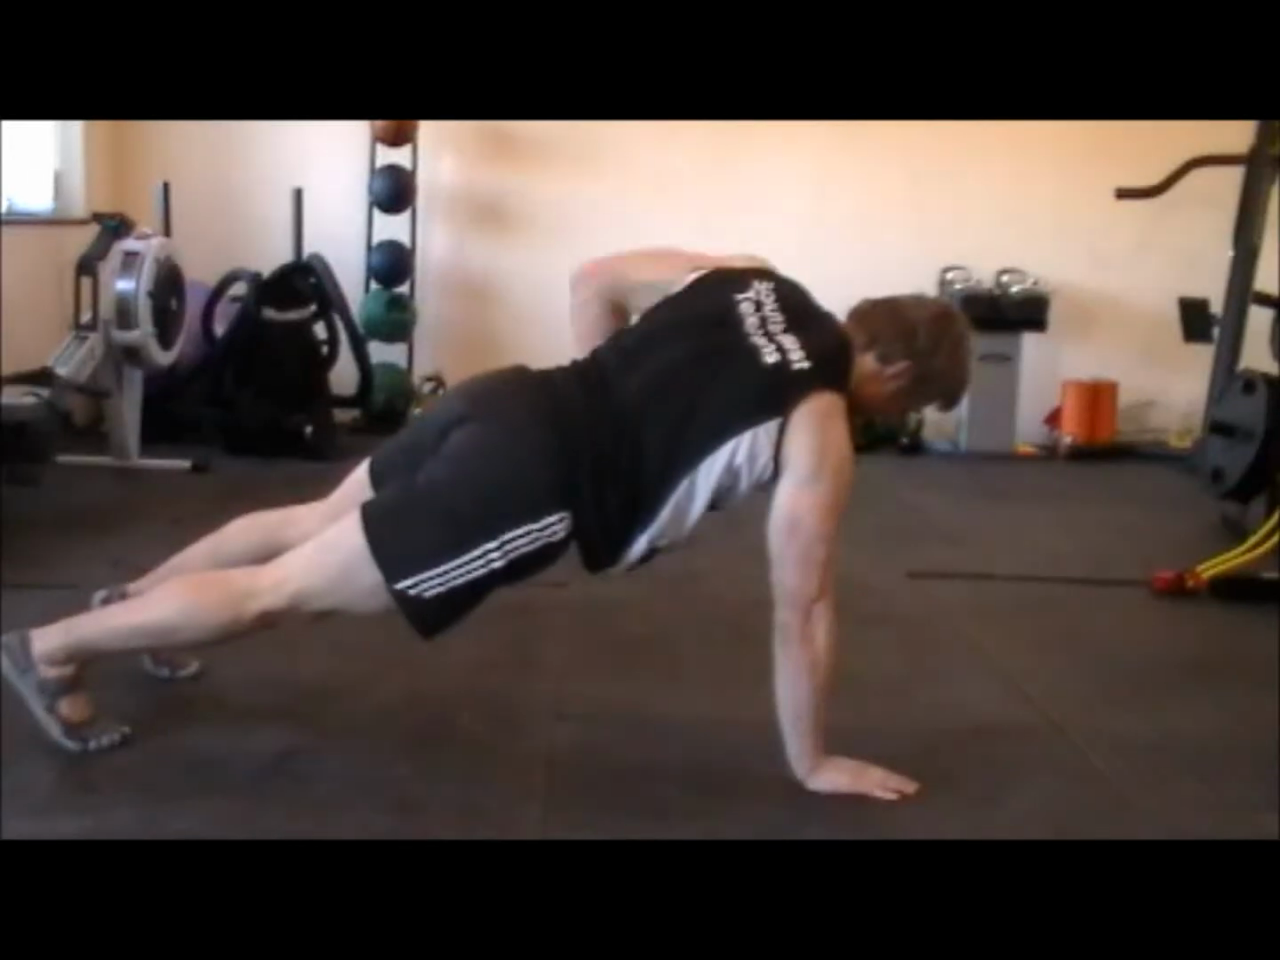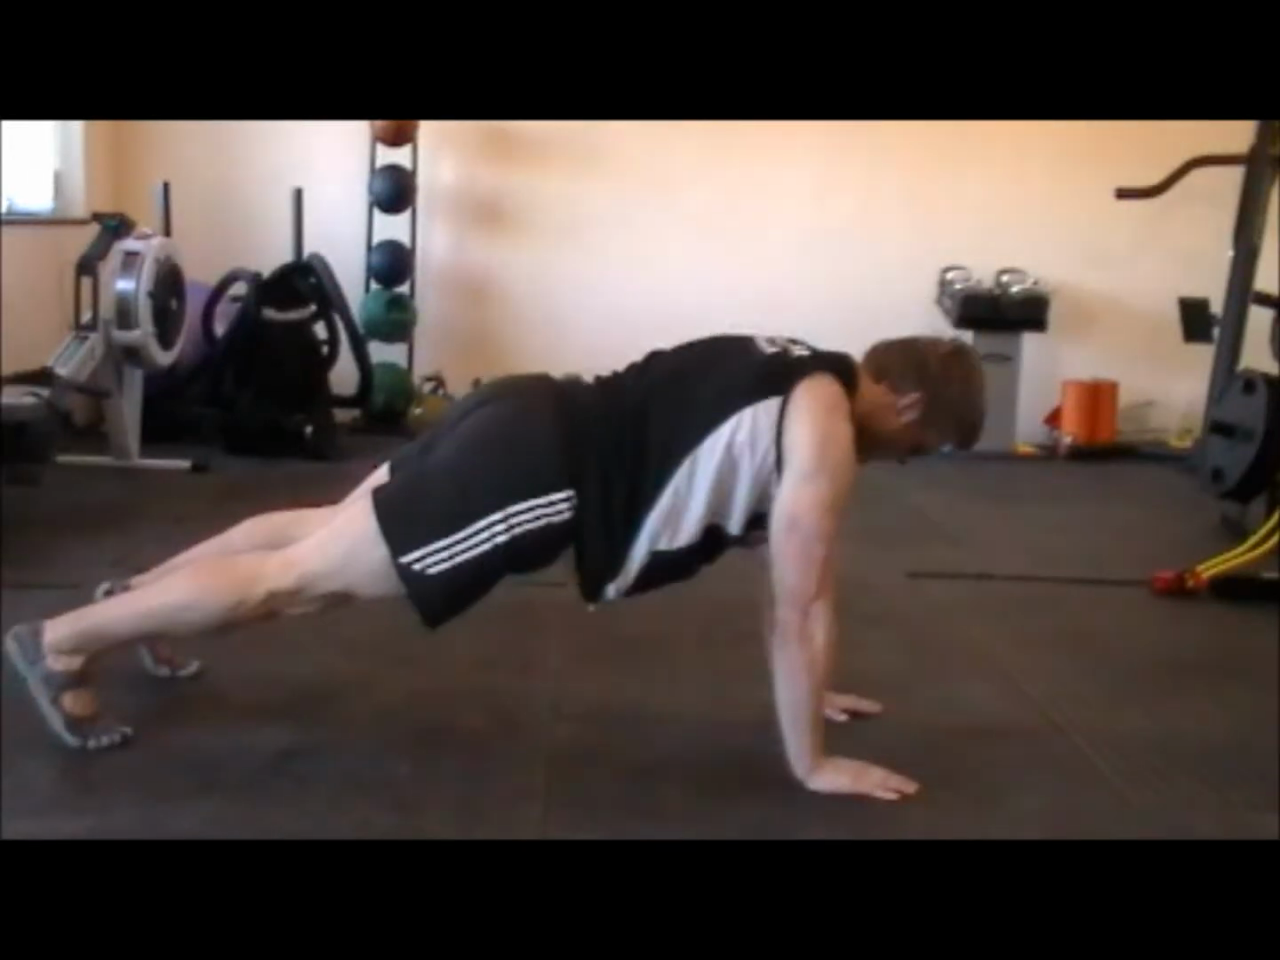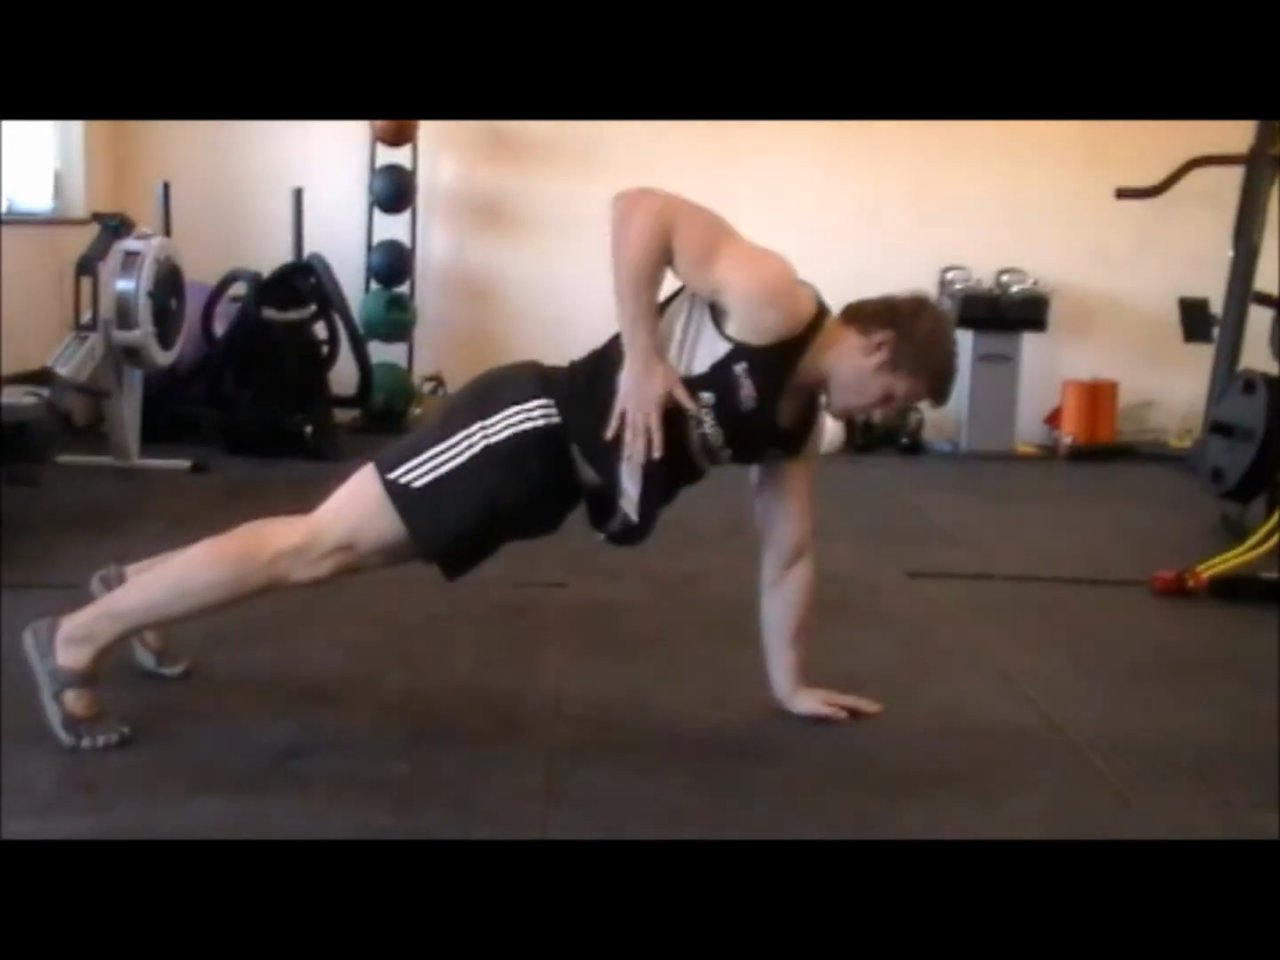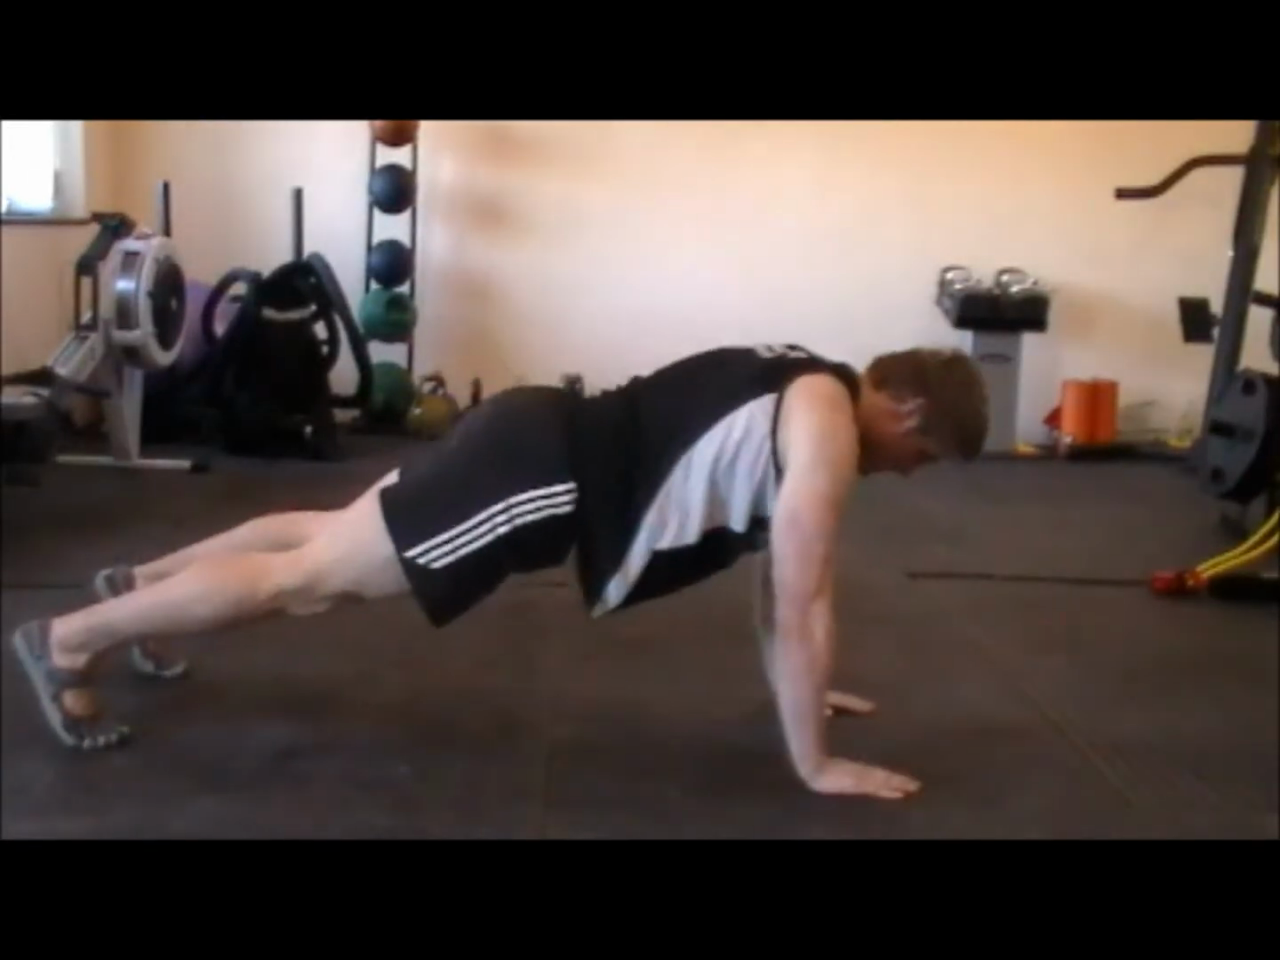
dt=1s
person 1, frame 1
left shoulder: (755, 279)
right shoulder: (820, 423)
left elbow: (593, 282)
right elbow: (802, 606)
right wrist: (814, 763)
left hip: (501, 404)
right hip: (526, 484)
left knee: (311, 523)
right knee: (288, 587)
left ankle: (127, 599)
person 1, frame 2
left shoulder: (801, 381)
right shoulder: (828, 430)
left elbow: (767, 533)
right elbow: (800, 604)
left wrist: (804, 682)
right wrist: (810, 761)
left hip: (524, 419)
right hip: (533, 472)
left knee: (323, 527)
right knee: (300, 578)
left ankle: (132, 589)
person 1, frame 3
left shoulder: (801, 415)
right shoulder: (772, 298)
left elbow: (787, 552)
right elbow: (636, 208)
left wrist: (789, 684)
right wrist: (642, 359)
left hip: (551, 480)
right hip: (524, 428)
left knee: (339, 554)
right knee: (312, 548)
left ankle: (135, 582)
right ankle: (72, 640)
person 1, frame 4
left shoulder: (808, 396)
right shoulder: (830, 426)
left elbow: (765, 548)
right elbow: (801, 603)
left wrist: (793, 684)
right wrist: (816, 763)
left hip: (544, 443)
right hip: (543, 475)
left knee: (327, 534)
right knee: (308, 580)
left ankle: (138, 579)
right ankle: (66, 640)
